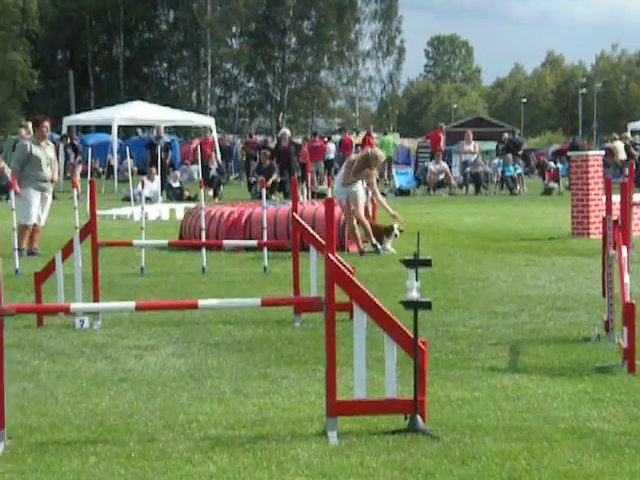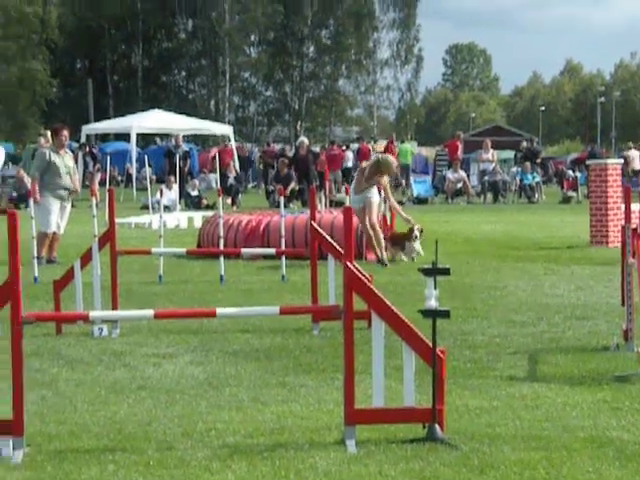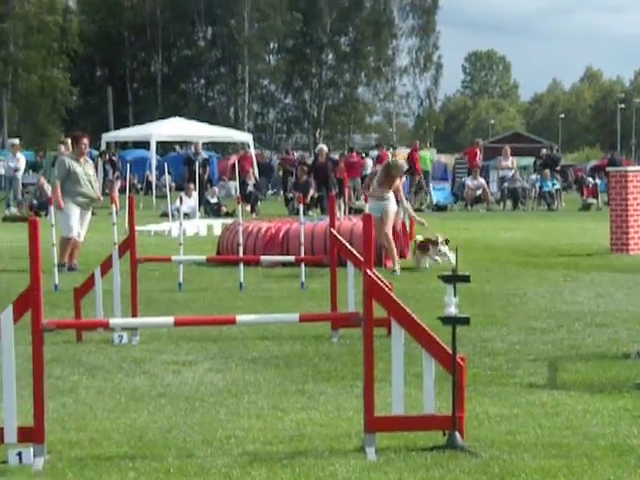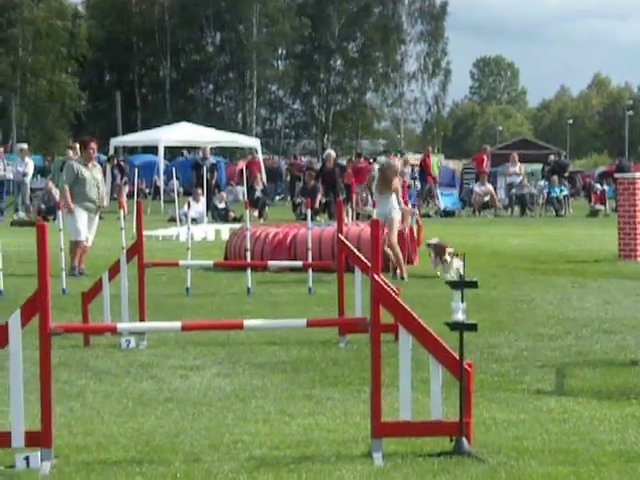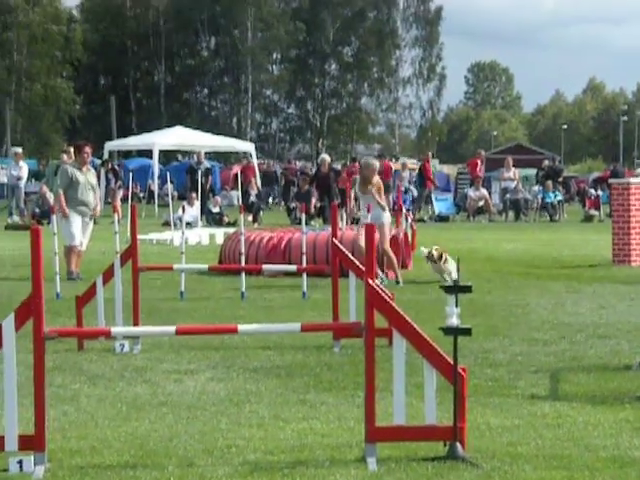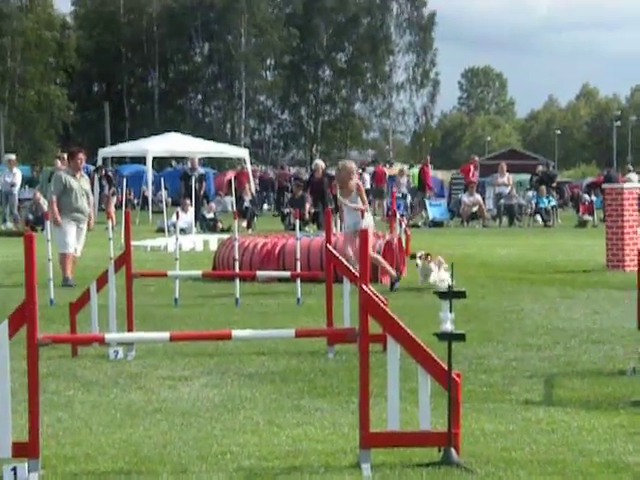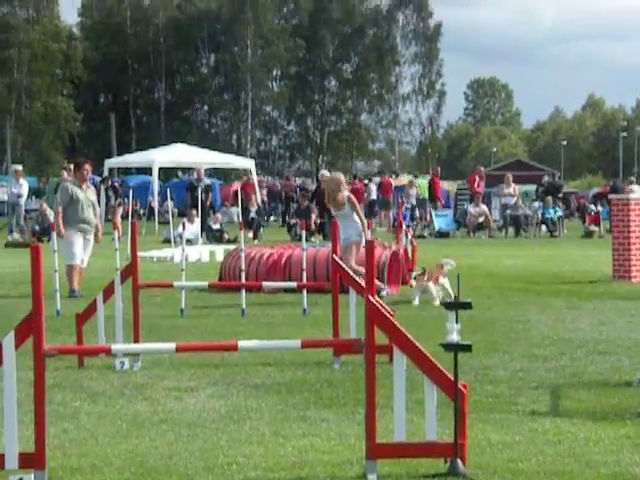
dt=0.1s
person 1, frame 1
left shoulder: (51, 146)
right shoulder: (26, 144)
left elbow: (54, 163)
right elbow: (16, 165)
left wrist: (55, 174)
right wrist: (15, 184)
left hip: (46, 188)
right hip: (29, 187)
left knee: (39, 221)
right knee: (28, 220)
left ankle: (33, 248)
right ankle: (21, 248)
person 1, frame 2
left shoulder: (69, 155)
right shoulder: (44, 152)
left elbow: (74, 173)
right elbow: (35, 174)
left wrist: (77, 185)
right wrist: (35, 192)
left hip: (66, 197)
right hip: (49, 196)
left knee: (58, 229)
right knee: (47, 228)
left ankle: (52, 256)
right ankle: (40, 256)
person 1, frame 3
left shoulder: (89, 162)
right shoulder: (65, 160)
left elbow: (94, 181)
right elbow: (57, 181)
left wrist: (98, 193)
right wrist: (58, 199)
left hip: (86, 204)
right hip: (69, 202)
left knee: (79, 236)
right knee: (70, 234)
left ankle: (73, 263)
right ankle: (62, 263)
person 1, frame 4
left shoulder: (98, 167)
right shoulder: (73, 165)
left elbow: (102, 186)
right elbow: (65, 186)
left wrist: (104, 200)
right wrist: (68, 203)
left hip: (94, 209)
right hip: (77, 207)
left knee: (87, 240)
right knee: (79, 238)
left ankle: (81, 267)
right ankle: (74, 266)
person 1, frame 5
left shoulder: (92, 171)
right shoulder: (67, 169)
left elbow: (96, 191)
right elbow: (59, 190)
left wrist: (97, 207)
right wrist: (63, 207)
left hip: (88, 213)
right hip: (72, 211)
left knee: (81, 245)
right knee: (73, 242)
left ankle: (76, 271)
right ankle: (71, 271)
person 1, frame 6
left shoulder: (85, 178)
right shoulder: (61, 175)
left elbow: (90, 198)
right elbow: (53, 197)
left wrist: (91, 217)
right wrist: (55, 214)
left hip: (82, 219)
right hip: (66, 218)
left knee: (76, 251)
right knee: (67, 249)
left ankle: (71, 277)
right ankle: (66, 278)
person 1, frame 7
left shoulder: (92, 189)
right shoulder: (67, 187)
left elbow: (96, 209)
right elbow: (59, 208)
left wrist: (99, 228)
right wrist: (59, 226)
left hip: (89, 230)
right hip: (72, 229)
left knee: (82, 262)
right knee: (74, 260)
left ankle: (77, 288)
right ankle: (73, 289)
person 2, frame 1
left shoulder: (370, 170)
right shoulder: (352, 160)
left elbow: (376, 194)
right elbow: (344, 183)
left wrist: (390, 211)
right wrist: (360, 177)
left hip: (356, 188)
right hip: (342, 189)
left knee: (359, 216)
right knee: (351, 223)
left ankle: (372, 241)
right ankle: (361, 249)
person 2, frame 2
left shoulder: (383, 176)
right shoulder: (364, 169)
left elbow: (390, 199)
right elbow: (356, 191)
left wrist: (403, 215)
right wrist: (372, 183)
left hip: (371, 196)
right hip: (357, 198)
left knee: (373, 222)
right knee: (367, 230)
left ankle: (384, 255)
right ankle: (378, 256)
person 2, frame 3
left shoulder: (396, 181)
right shoulder: (378, 174)
left elbow: (403, 202)
right elbow: (369, 194)
left wrist: (415, 218)
left hip: (389, 204)
right hip: (375, 206)
left knee: (387, 232)
right knee: (382, 240)
left ankle: (396, 267)
right ankle: (395, 262)
person 2, frame 4
left shoulder: (395, 183)
right shoulder: (375, 179)
left elbow: (400, 203)
left wrist: (403, 207)
left hip: (392, 211)
right hip: (379, 212)
left knee: (392, 242)
left ankle: (404, 274)
right ankle: (397, 264)
person 2, frame 5
left shoulder: (377, 182)
right shoulder: (359, 180)
left elbow: (384, 207)
left wrist: (374, 196)
left hip: (381, 215)
right hip: (366, 216)
left knee: (384, 247)
right knee: (360, 245)
left ankle: (398, 277)
person 2, frame 6
left shoulder: (357, 185)
right shoulder: (339, 184)
left elbow: (366, 206)
left wrist: (351, 206)
left hip: (363, 220)
right hip: (349, 223)
right knee: (349, 254)
left ankle: (394, 275)
person 2, frame 7
left shoulder: (349, 197)
right shoulder: (329, 199)
left elbow: (361, 217)
left wrist: (366, 237)
left hip: (356, 233)
right hip: (345, 236)
left knee: (351, 265)
right knee: (348, 268)
left ankle: (379, 287)
